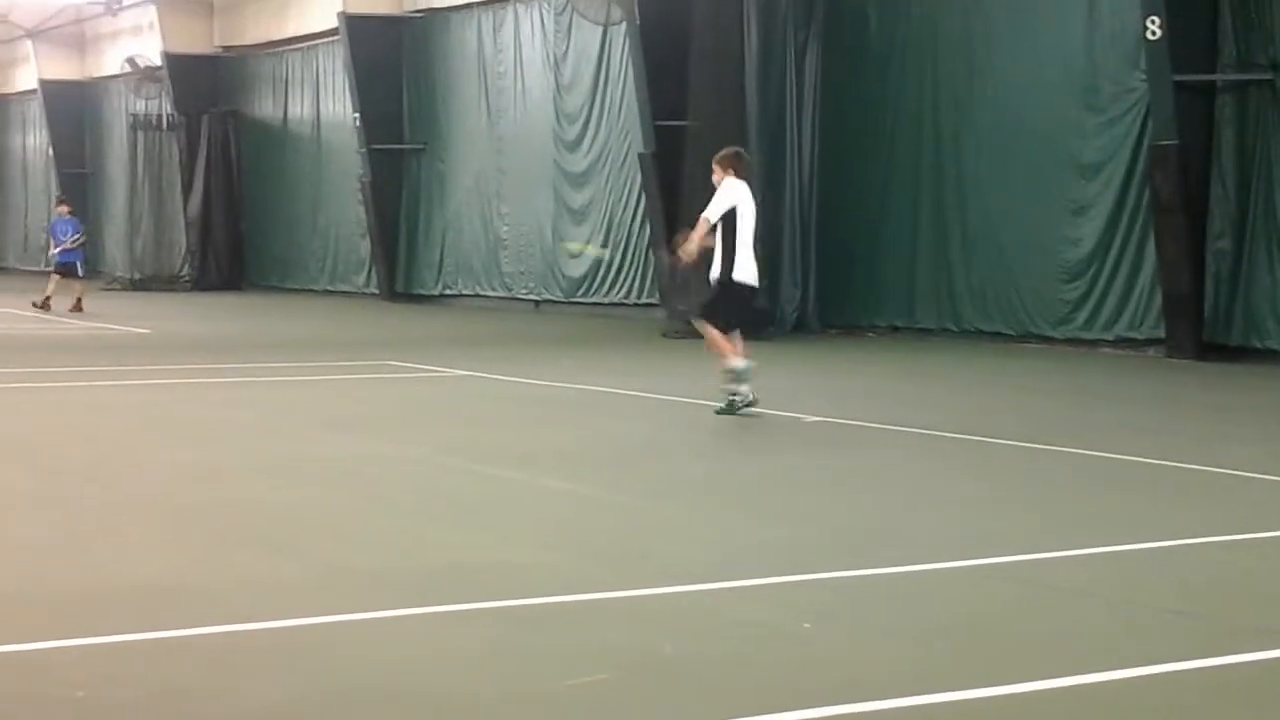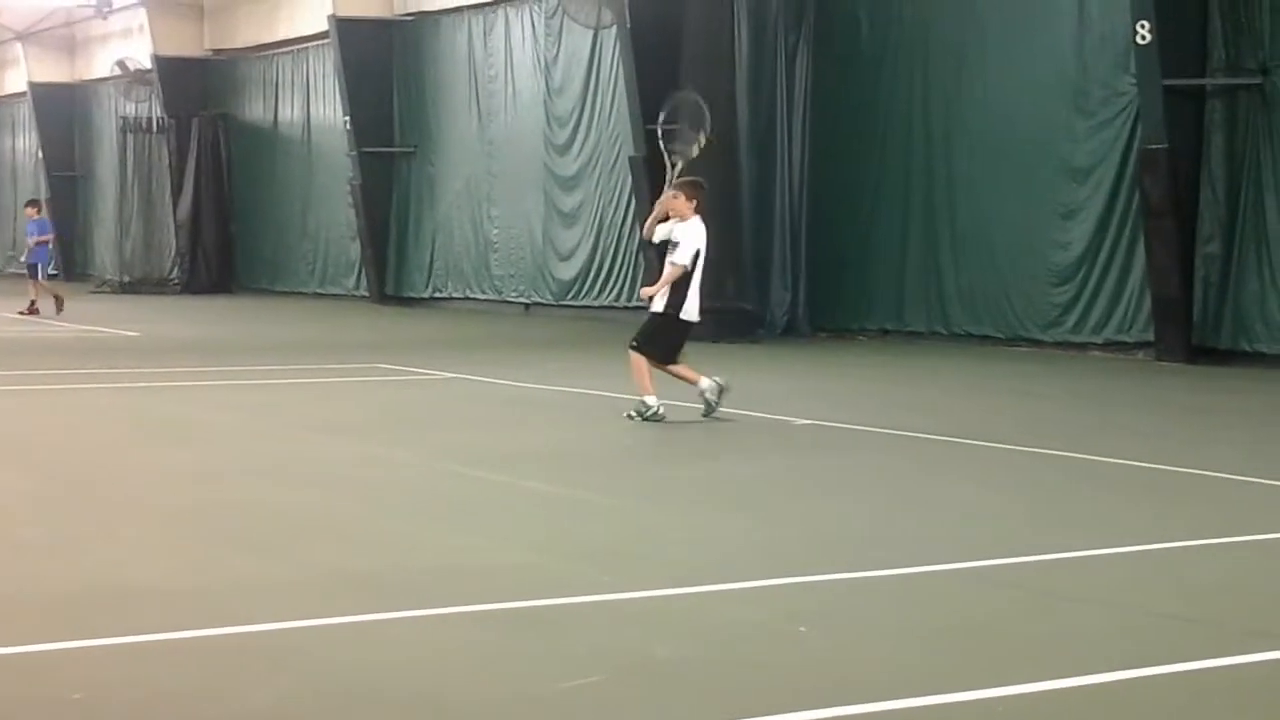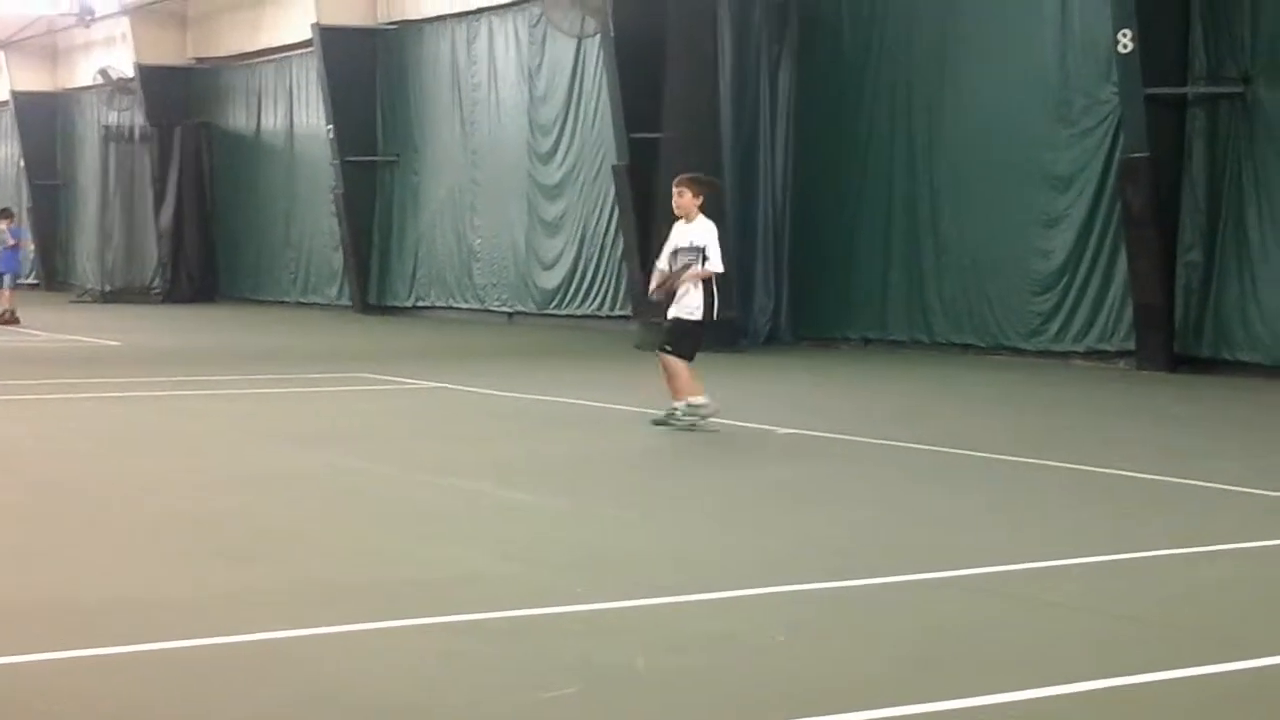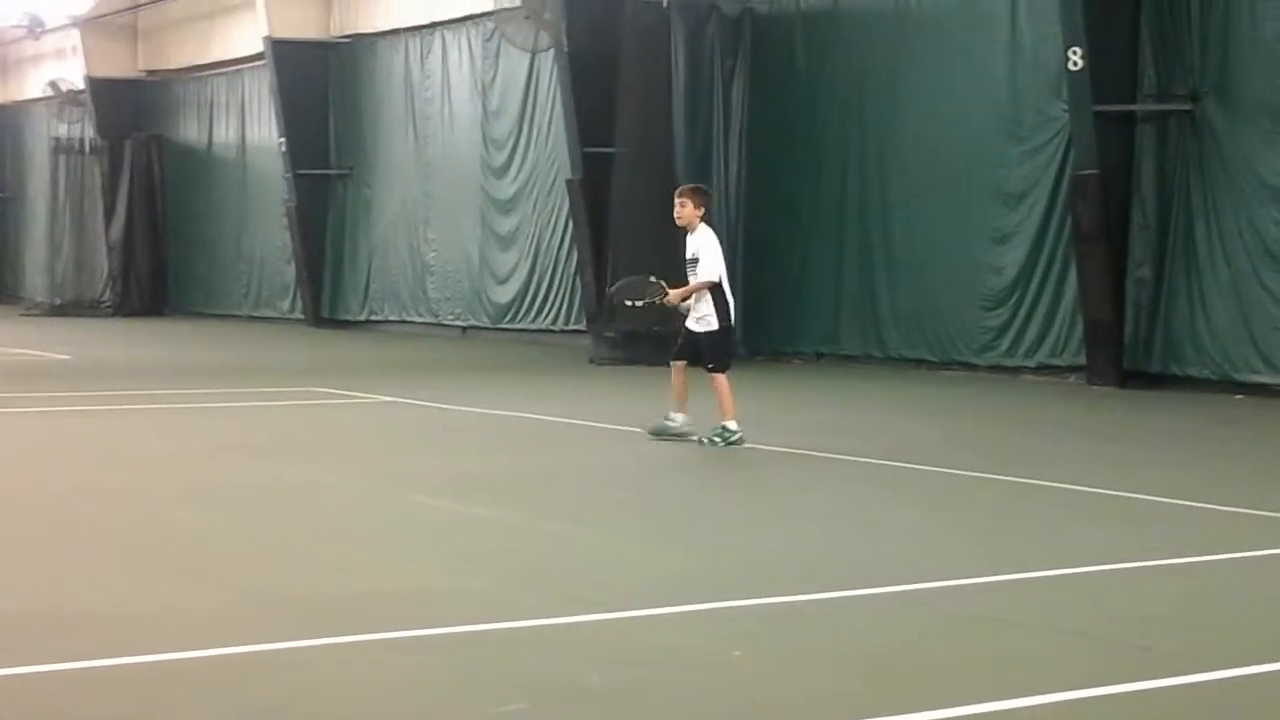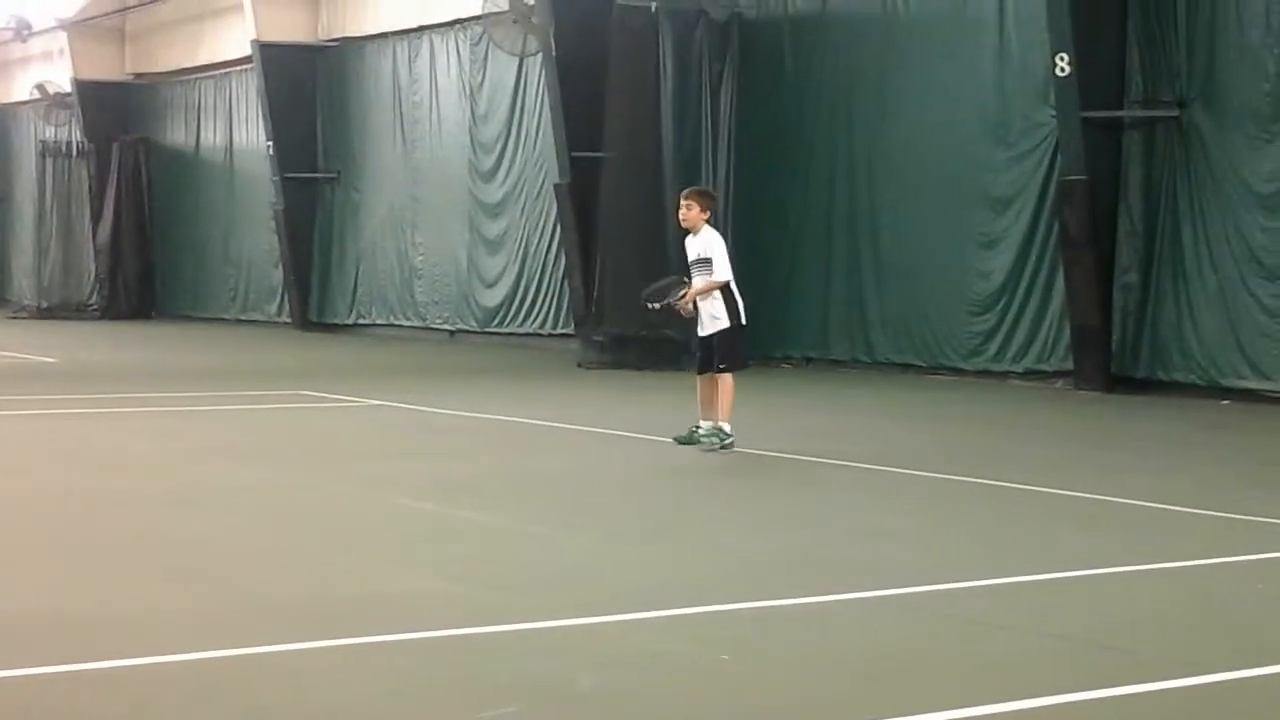
dt=0.4s
person 1, frame 1
left shoulder: (731, 186)
right shoulder: (744, 194)
left elbow: (710, 217)
left wrist: (694, 242)
right wrist: (704, 242)
left hip: (732, 274)
right hip: (746, 276)
left knee: (704, 322)
right knee: (731, 331)
left ankle: (737, 364)
right ankle: (739, 391)
person 1, frame 2
left shoulder: (694, 228)
right shoulder: (675, 225)
left elbow: (679, 264)
right elbow: (648, 234)
left wrist: (654, 287)
right wrist: (659, 209)
left hip: (674, 306)
right hip: (671, 306)
left knee: (637, 350)
right knee: (661, 360)
left ankle: (650, 404)
right ankle: (709, 386)
person 1, frame 3
left shoulder: (707, 228)
right shoulder: (676, 228)
left elbow: (715, 267)
right elbow: (662, 263)
left wrist: (692, 276)
right wrist: (656, 282)
left hip: (698, 306)
right hip: (678, 305)
left knee: (669, 354)
right knee: (666, 356)
left ankle: (697, 402)
right ankle: (680, 407)
person 1, frame 4
left shoulder: (706, 237)
right shoulder: (690, 237)
left elbow: (709, 278)
left wrist: (680, 293)
right wrist: (688, 300)
left hip: (715, 315)
right hip: (697, 316)
left knee: (715, 371)
right knee: (677, 362)
left ankle: (731, 428)
right ankle: (677, 419)
person 1, frame 5
left shoulder: (713, 238)
right shoulder: (689, 241)
left elbow: (722, 277)
left wrist: (694, 292)
right wrist: (690, 303)
left hip: (725, 317)
right hip: (705, 319)
left knee: (723, 371)
right knee: (704, 373)
left ankle: (724, 428)
right ankle: (705, 426)
